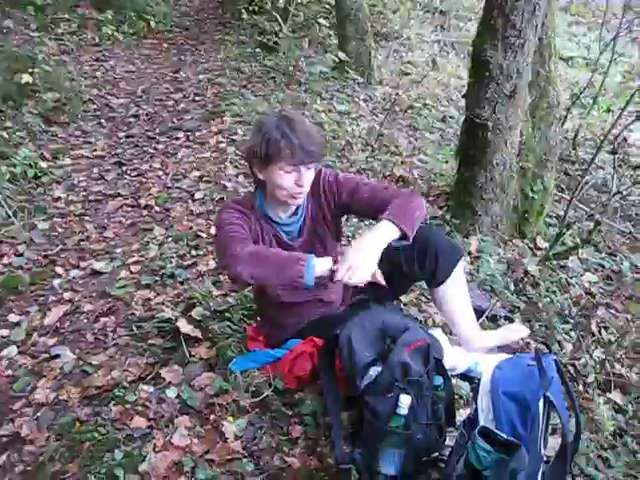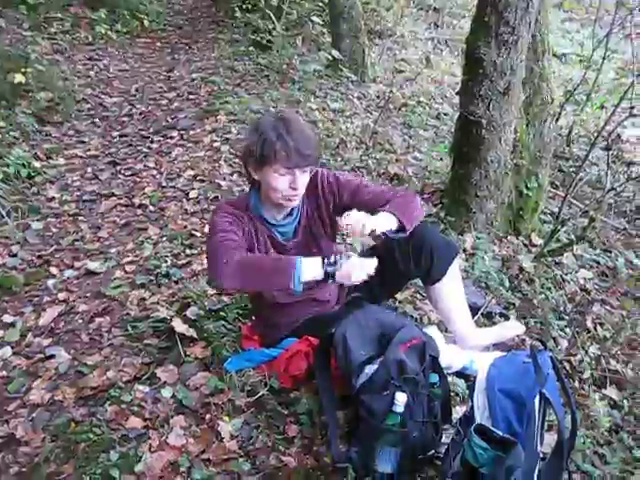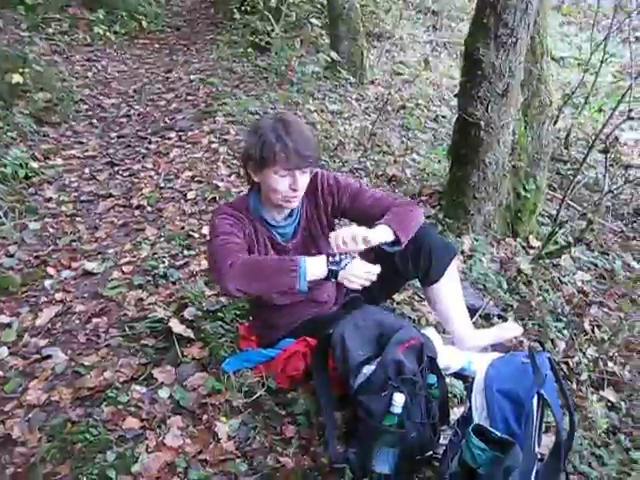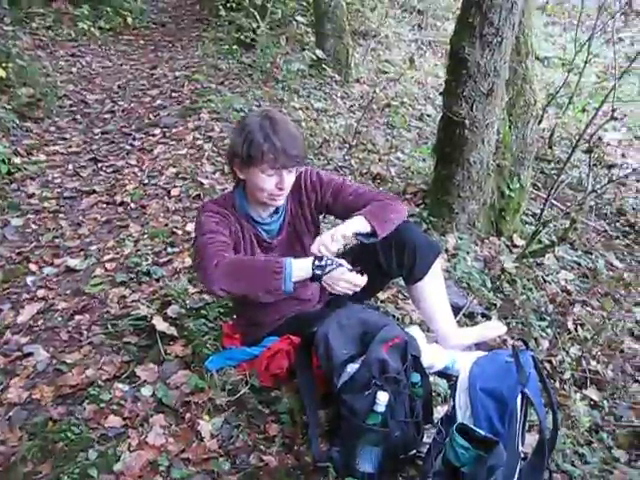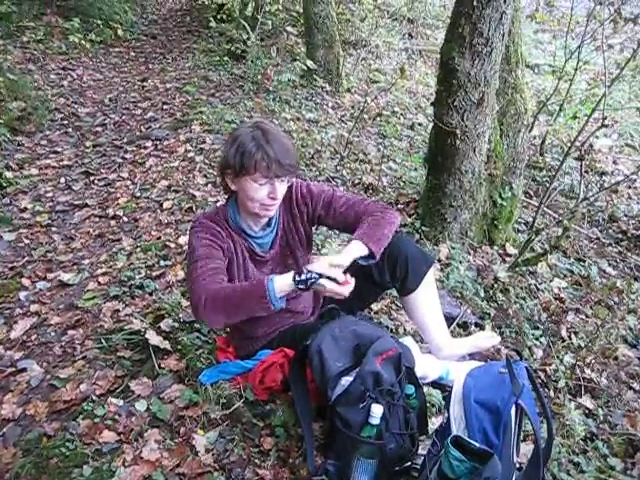
dt=0.3s
person 1, frame 1
left shoulder: (324, 186)
right shoulder: (238, 216)
left elbow: (411, 202)
right elbow: (240, 263)
left wrist: (373, 241)
right wrist: (333, 265)
left hip: (346, 294)
right hip: (300, 328)
left knee: (429, 241)
left ankle: (470, 340)
person 1, frame 2
left shoulder: (323, 186)
right shoulder: (232, 218)
left elbow: (410, 203)
right elbow: (226, 272)
left wrist: (374, 221)
right wrist: (326, 268)
left hip: (343, 291)
right hip: (295, 327)
left knee: (425, 239)
left ankle: (466, 337)
person 1, frame 3
left shoulder: (322, 187)
right shoulder: (232, 219)
left elbow: (408, 211)
right elbow: (230, 274)
left wrist: (369, 235)
right wrist: (328, 264)
left hip: (341, 293)
right hip: (293, 328)
left knee: (423, 239)
left ankle: (464, 339)
person 1, frame 4
left shoulder: (307, 184)
right shoulder: (218, 216)
left elbow: (392, 206)
right elbow: (215, 273)
left wrist: (344, 229)
right wrist: (314, 268)
left hip: (324, 291)
right hip: (277, 327)
left knee: (406, 237)
left ankle: (448, 337)
person 1, frame 5
left shoulder: (298, 196)
right shoulder: (210, 231)
left elbow: (383, 215)
right elbow: (208, 306)
left wrist: (340, 259)
right wrist: (296, 279)
left hip: (317, 304)
right hip: (270, 339)
left knee: (399, 248)
left ankle: (441, 347)
